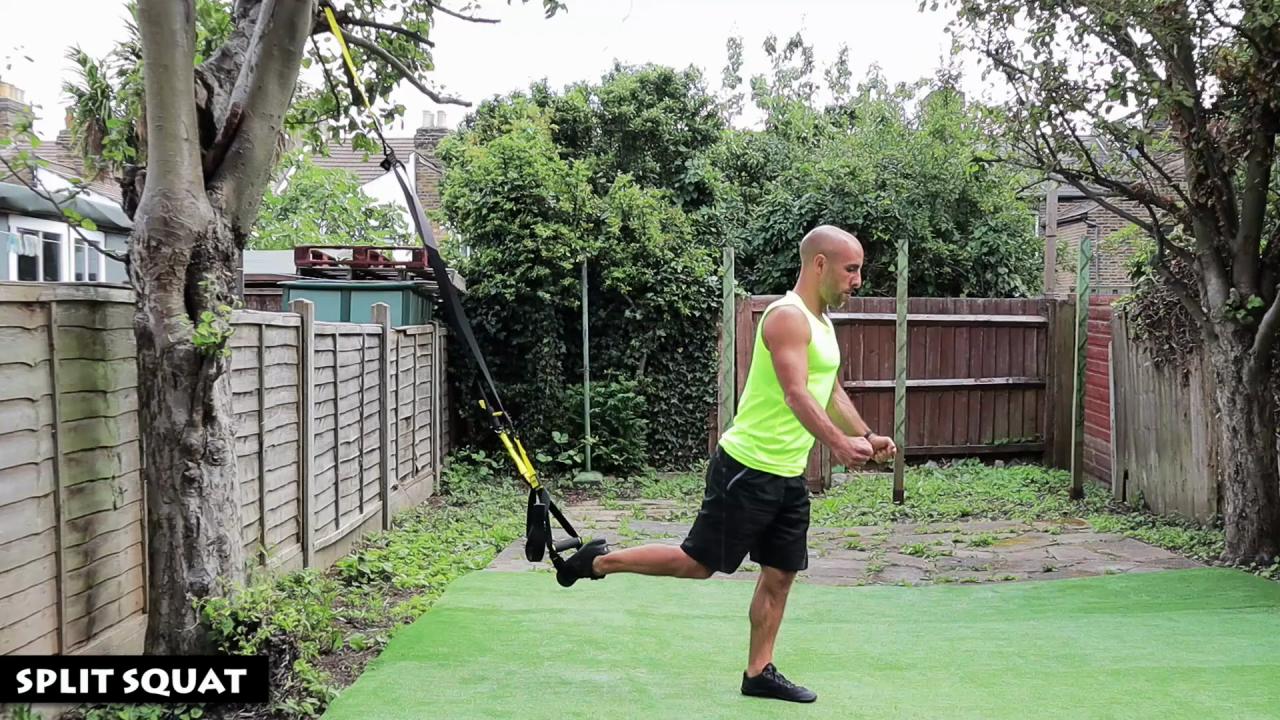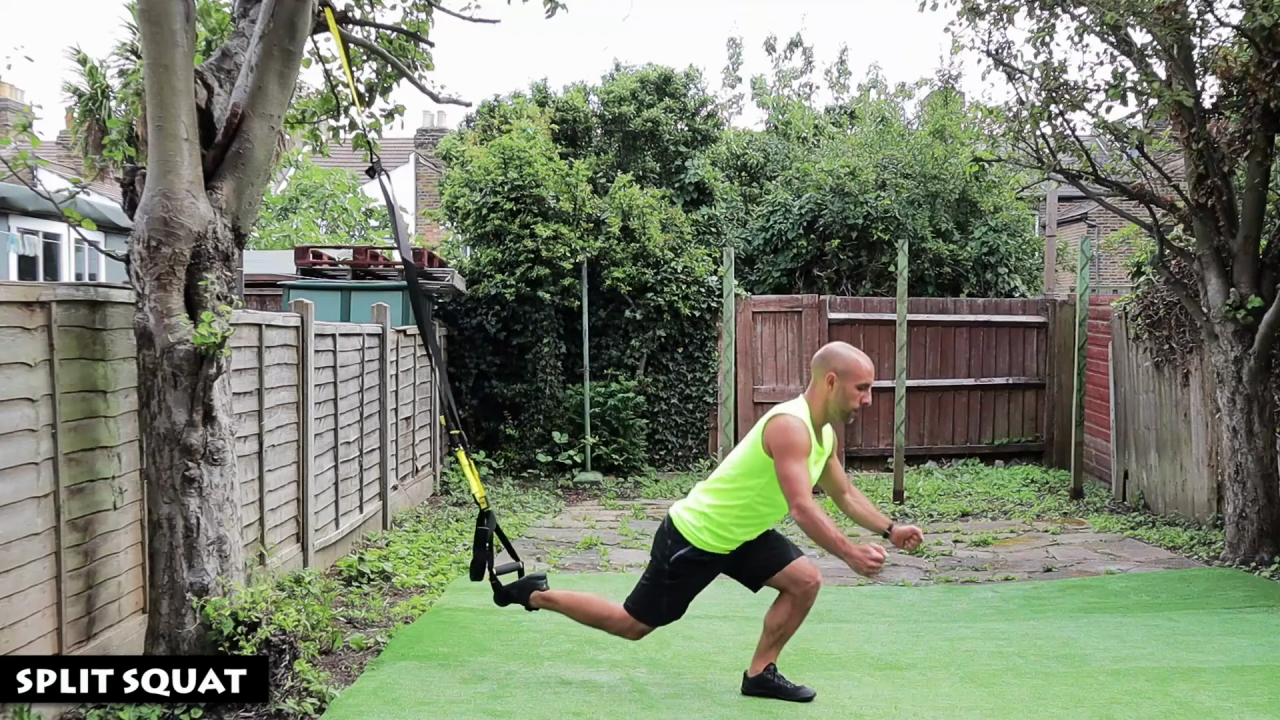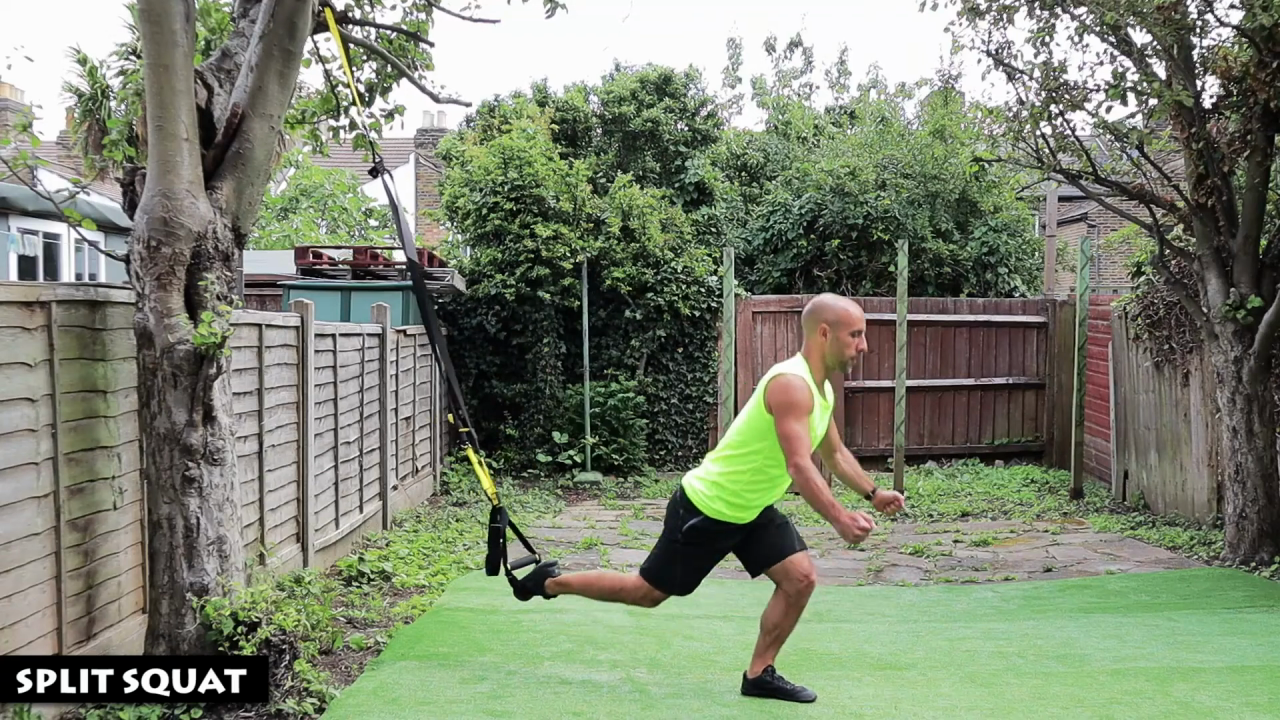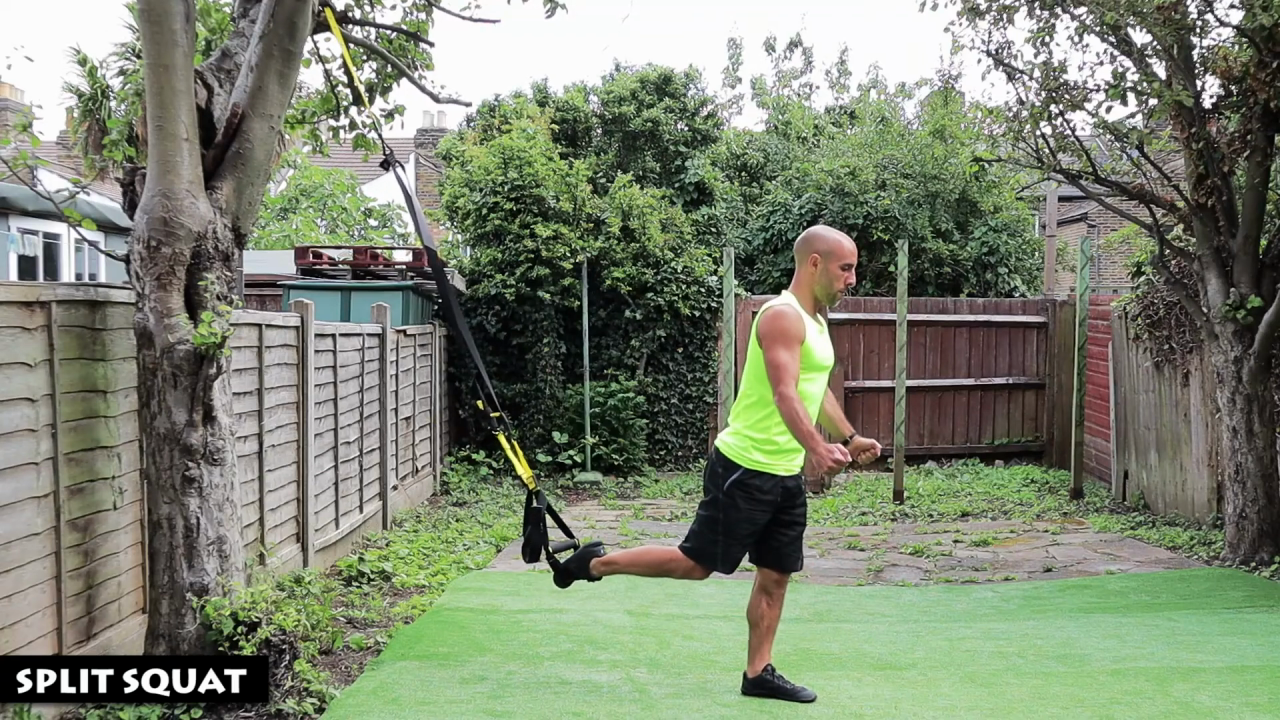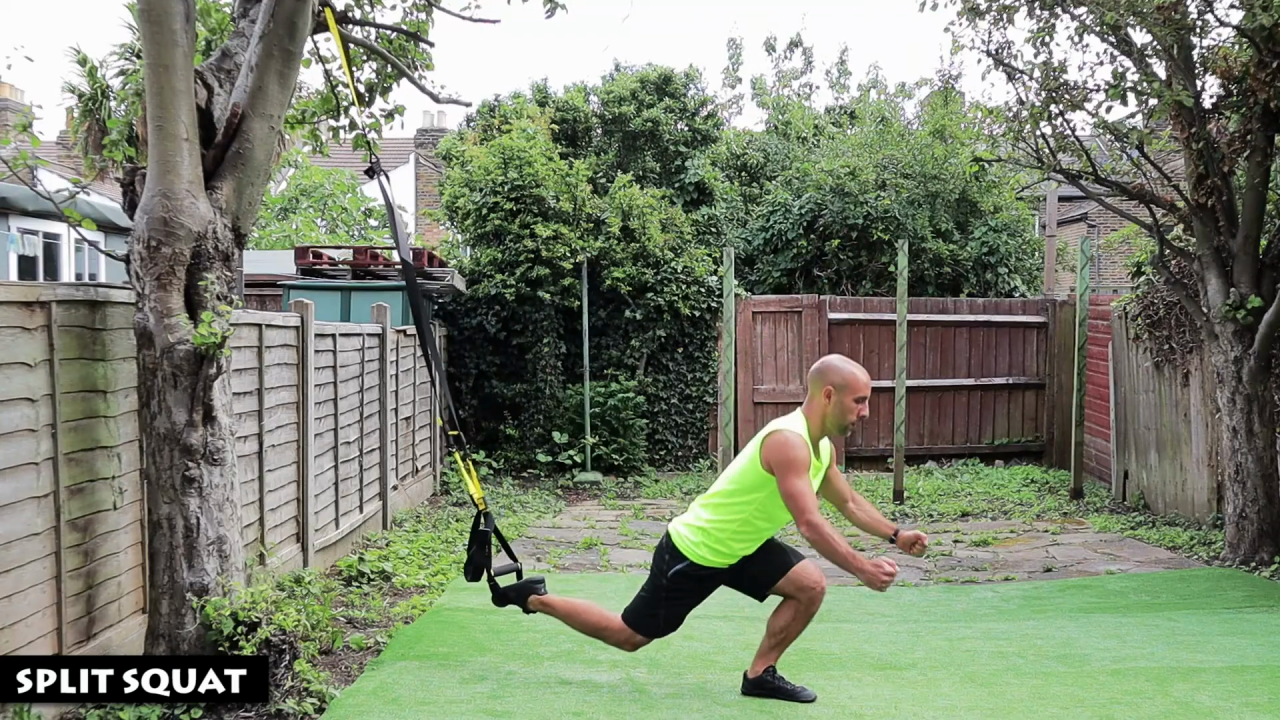
dt=1s
person 1, frame 1
left shoulder: (821, 322)
right shoulder: (788, 316)
left elbow: (832, 393)
right elbow: (796, 395)
left wrist: (867, 435)
right wrist: (839, 444)
left hip: (787, 474)
right hip: (749, 469)
left knee: (780, 575)
right knee: (697, 562)
left ankle: (759, 674)
right ankle: (598, 561)
person 1, frame 2
left shoulder: (822, 432)
right shoulder: (790, 426)
left elbow: (845, 494)
right elbow: (802, 510)
left wrist: (890, 530)
right wrist: (854, 555)
left hip: (736, 535)
right hip: (693, 538)
left knee: (805, 581)
right knee: (631, 624)
left ankle: (760, 673)
right ankle: (537, 594)
person 1, frame 3
left shoulder: (823, 385)
right shoulder: (791, 383)
left elbow: (834, 450)
right elbow: (798, 464)
left wrist: (871, 491)
right wrist: (839, 517)
left hip: (751, 508)
right hip: (705, 509)
left knee: (801, 576)
right knee: (648, 590)
left ankle: (759, 675)
right ankle: (551, 580)
person 1, frame 4
left shoulder: (814, 321)
right shoulder: (782, 316)
left elbow: (820, 391)
right elbow: (785, 394)
left wrist: (851, 438)
right wrist: (818, 448)
left hip: (785, 474)
right hip: (745, 469)
left knee: (776, 576)
right knee: (693, 564)
left ankle: (758, 674)
right ankle: (593, 563)
person 1, frame 5
left shoulder: (820, 446)
right shoulder: (789, 442)
left elbow: (849, 503)
right elbow: (810, 524)
left wrist: (896, 536)
right wrist: (864, 569)
left hip: (735, 548)
right hip: (695, 553)
left knee: (811, 588)
right knee: (628, 635)
left ankle: (760, 673)
right ankle: (535, 597)
